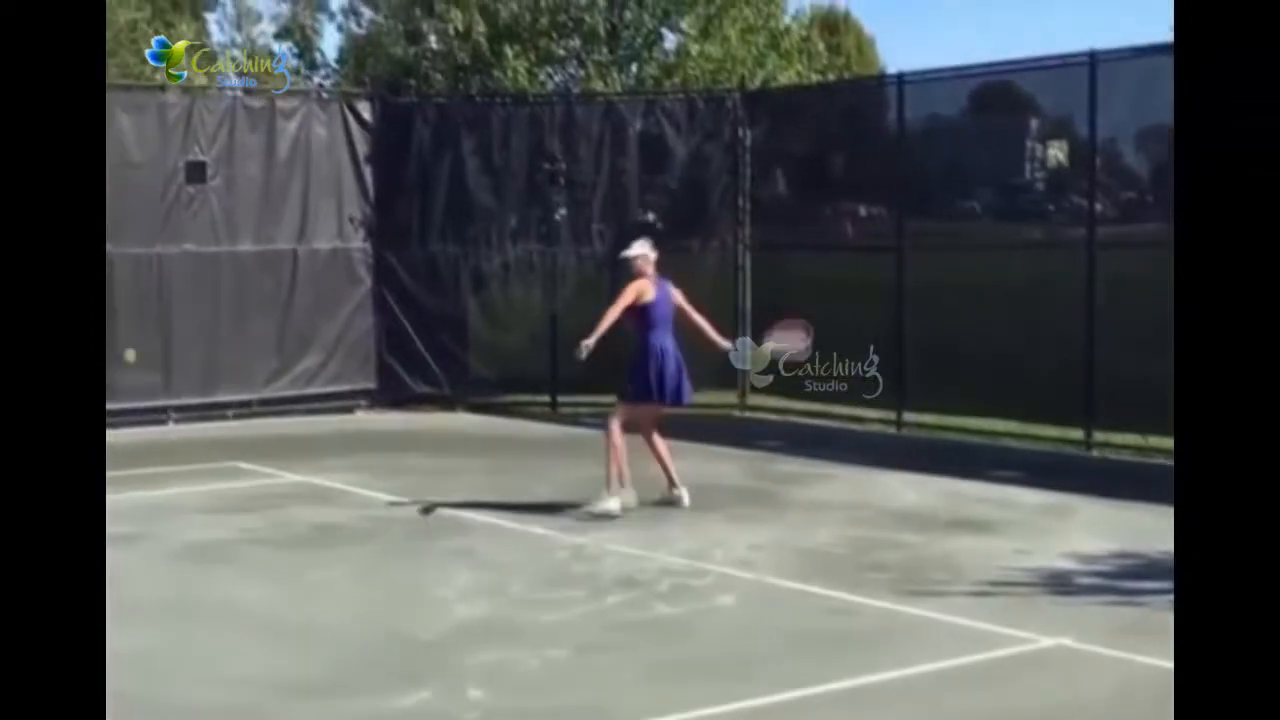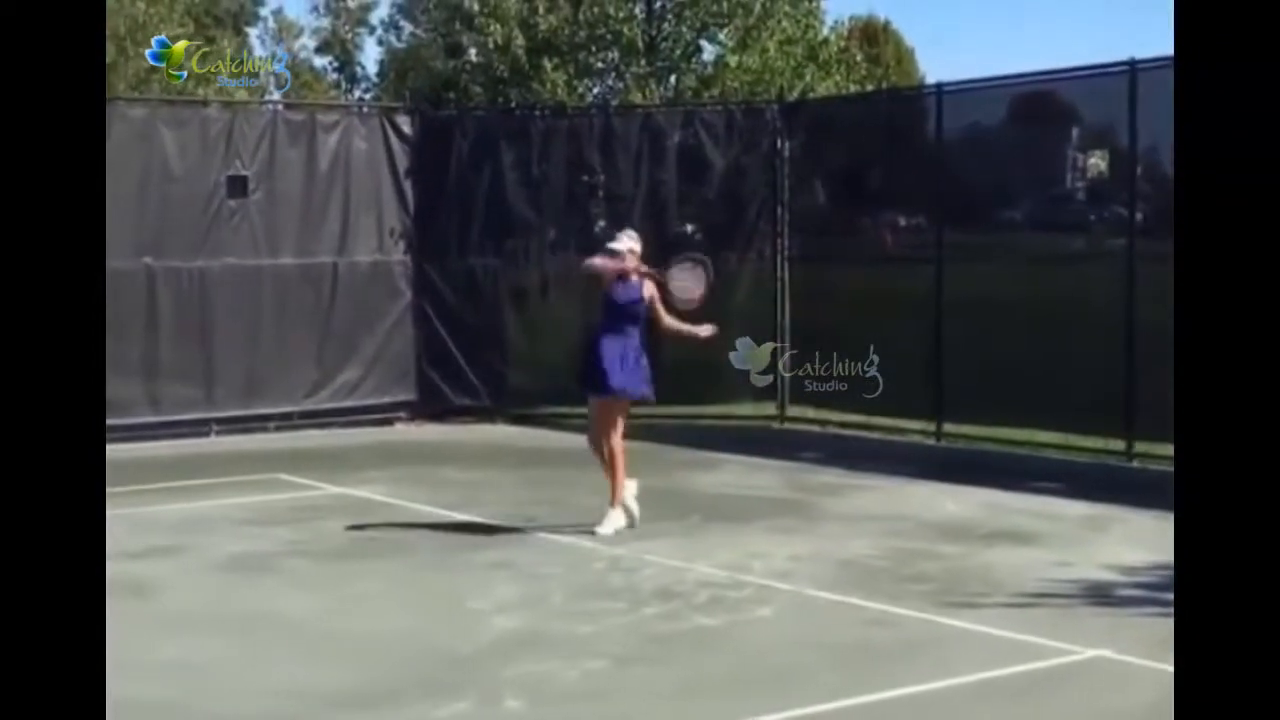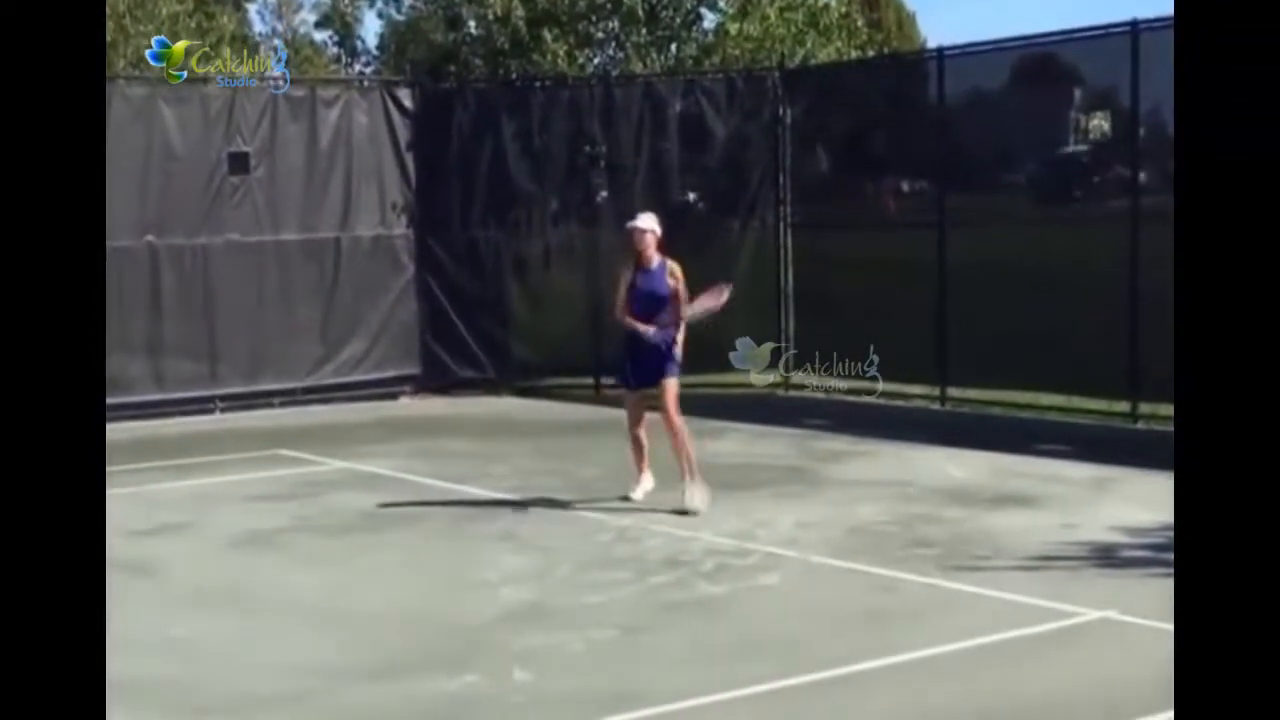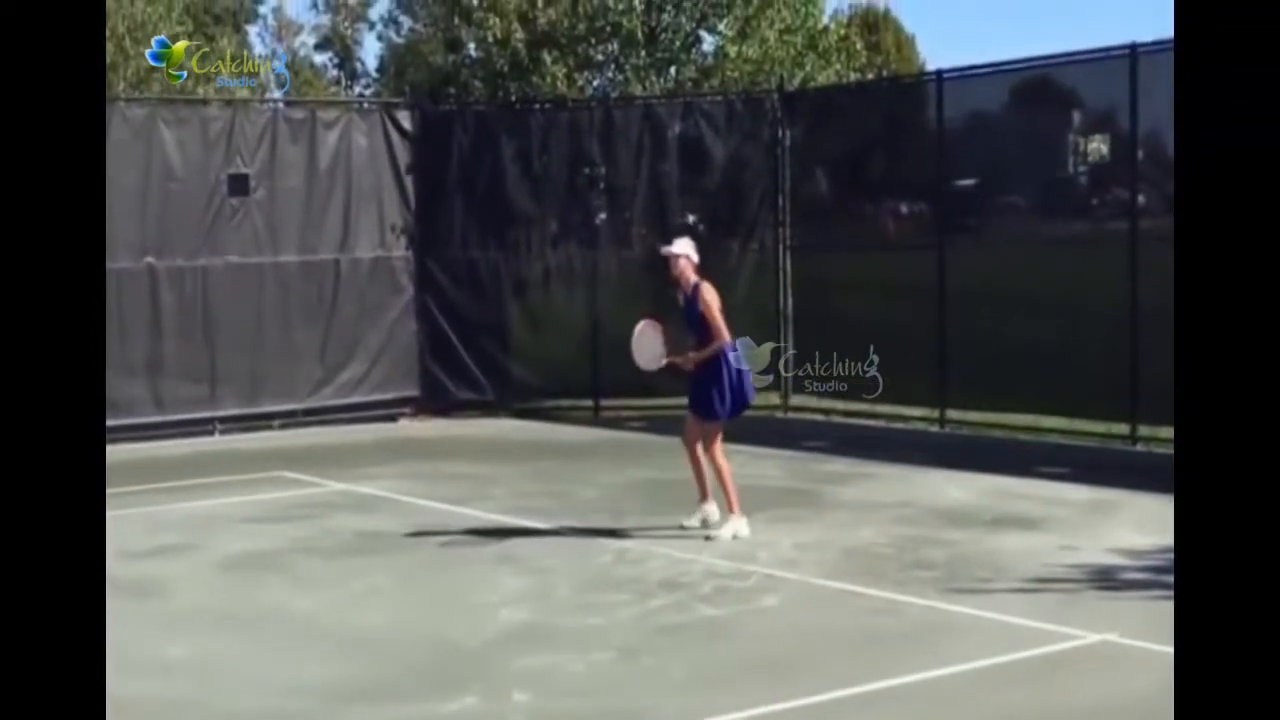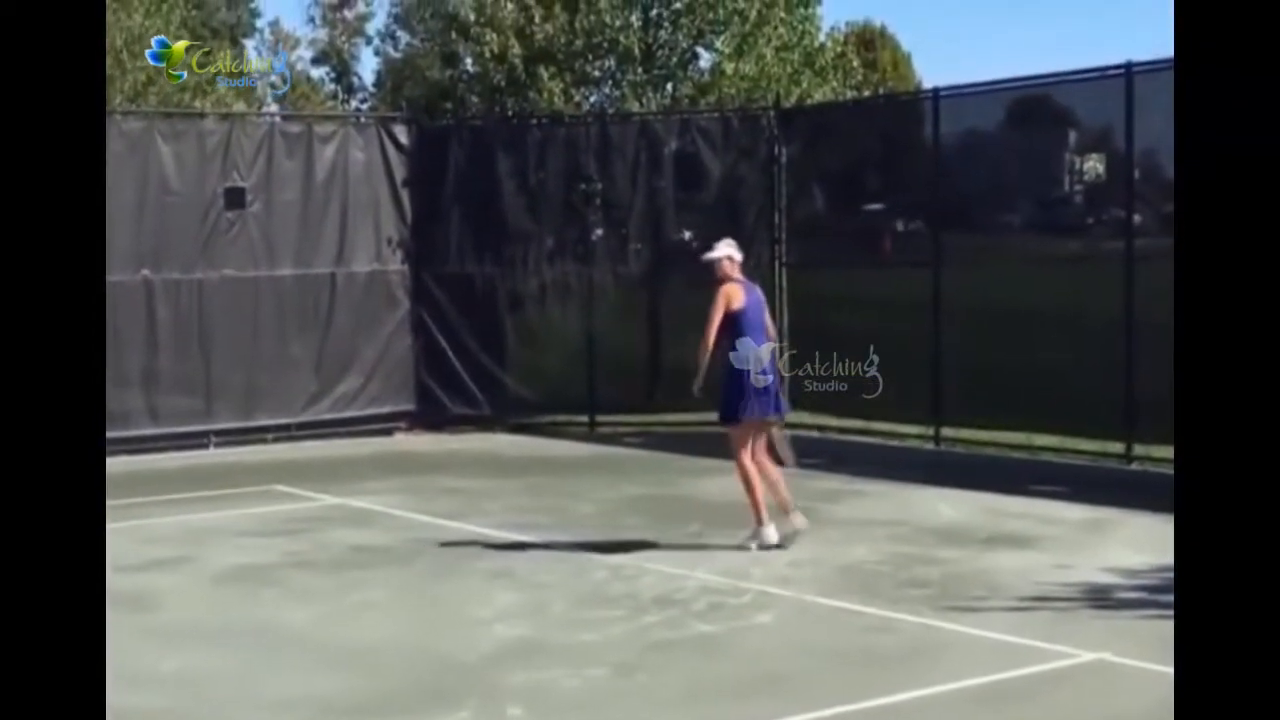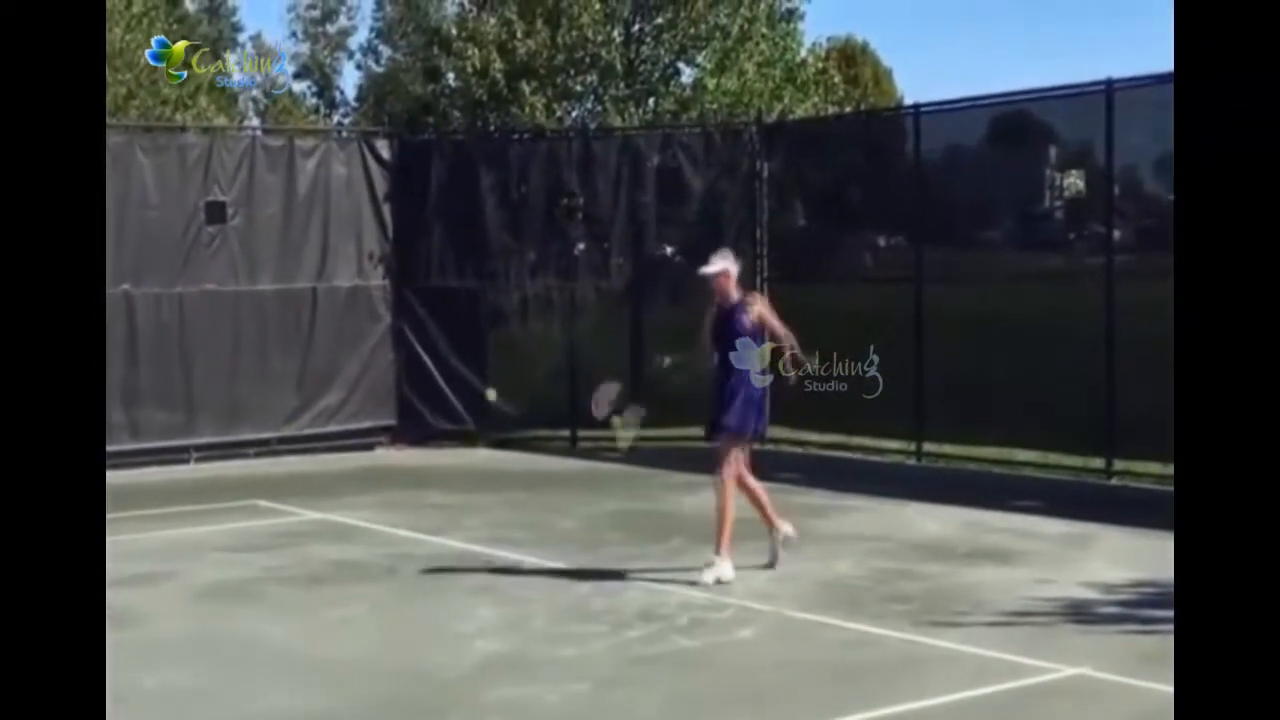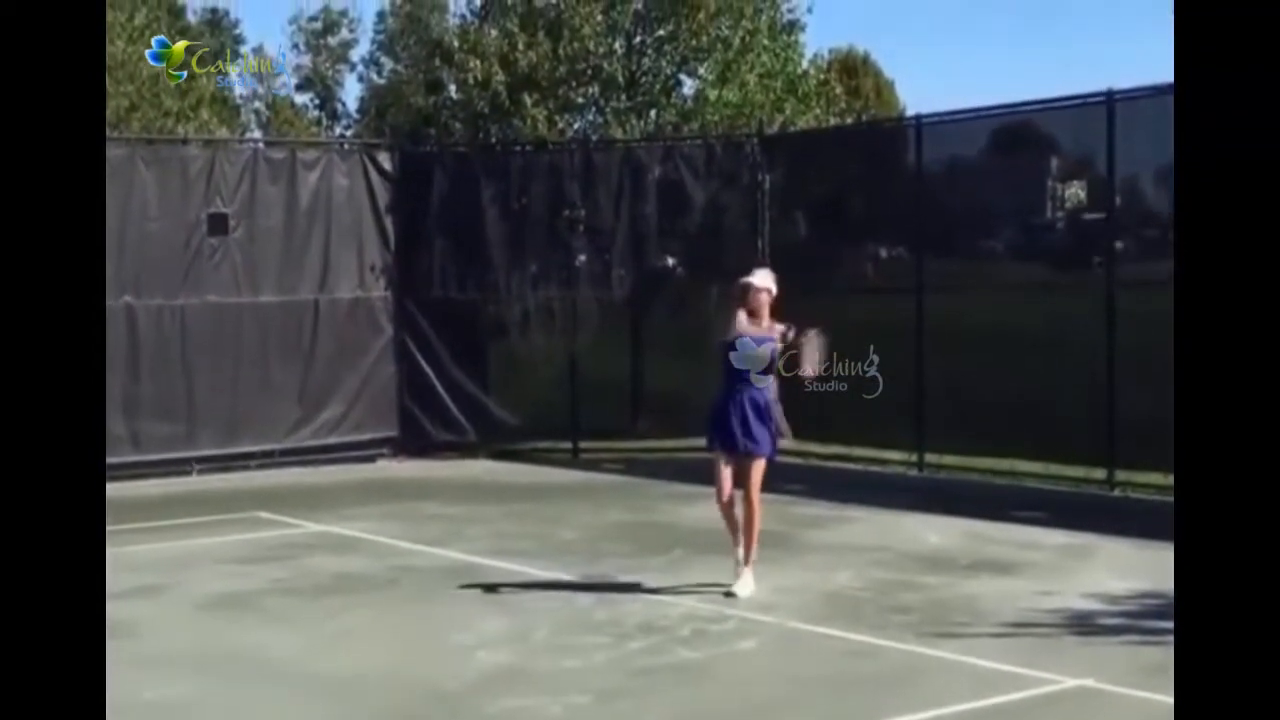
dt=0.7s
person 1, frame 1
left shoulder: (637, 286)
right shoulder: (669, 288)
left elbow: (615, 310)
right elbow: (695, 316)
left wrist: (593, 338)
right wrist: (719, 341)
left hip: (650, 360)
right hip: (670, 360)
left knee: (614, 425)
right knee: (648, 428)
left ankle: (621, 491)
right ankle: (675, 489)
person 1, frame 2
left shoulder: (648, 286)
right shoulder: (610, 279)
left elbow: (663, 320)
right elbow: (590, 265)
left wrist: (694, 330)
right wrist: (621, 267)
left hip: (628, 358)
right hip: (602, 355)
left knee: (612, 437)
right knee: (595, 438)
left ankle: (615, 510)
right ankle: (623, 488)
person 1, frame 3
left shoulder: (671, 269)
right shoulder: (629, 270)
left elbow: (683, 309)
right elbow: (619, 311)
left wrist: (679, 338)
right wrist: (640, 328)
left hip: (664, 346)
right hip: (637, 346)
left knee: (669, 411)
right knee: (635, 419)
left ankle: (692, 481)
right ankle: (644, 475)
person 1, frame 4
left shoulder: (704, 291)
right shoulder: (683, 293)
left elbow: (724, 339)
left wrist: (695, 358)
right wrist: (686, 358)
left hip: (721, 370)
right hip: (705, 370)
left knee: (712, 448)
right knee: (689, 439)
left ankle: (737, 519)
right ankle: (707, 506)
person 1, frame 5
left shoulder: (726, 291)
right shoulder: (755, 291)
left elbow: (709, 338)
left wrist: (700, 376)
left hip: (744, 374)
right hip: (766, 373)
left knee: (742, 456)
right knee: (759, 455)
left ankle: (764, 527)
right ankle: (790, 513)
person 1, frame 6
left shoulder: (753, 302)
right shoulder: (715, 308)
left elbow: (780, 332)
right elbow: (709, 345)
left wrist: (796, 357)
left hip: (745, 390)
right hip: (727, 387)
left knee: (728, 474)
right knee: (739, 472)
left ankle: (723, 560)
right ankle: (777, 527)
person 1, frame 7
left shoulder: (777, 330)
right shoulder: (740, 318)
right elbow: (739, 333)
left wrist: (777, 413)
right wrist: (777, 335)
left hip: (760, 413)
right hip: (731, 409)
left knee: (751, 494)
right knee: (724, 494)
left ankle: (747, 570)
right ankle: (741, 547)
